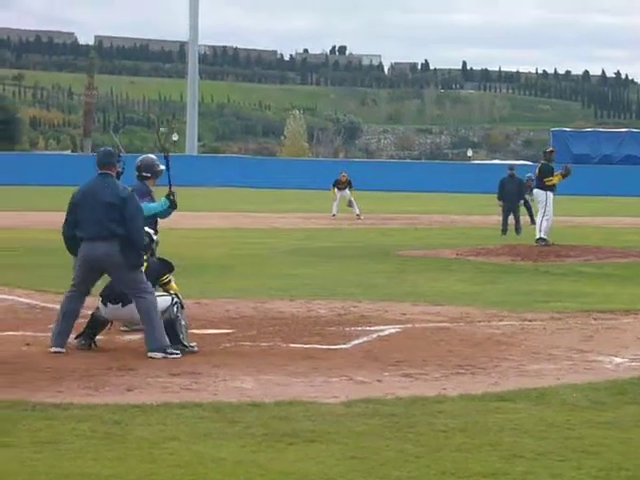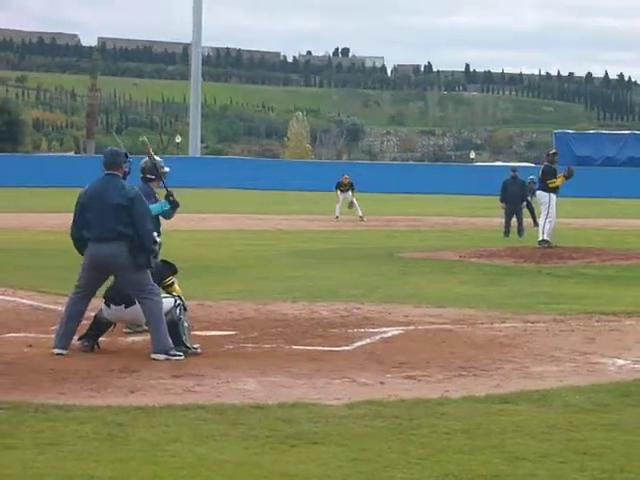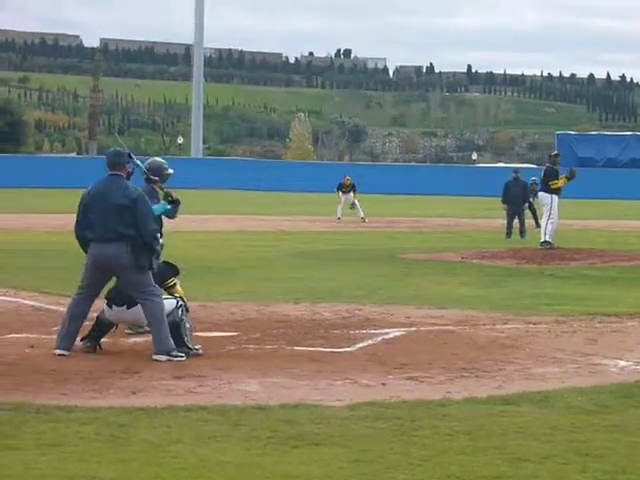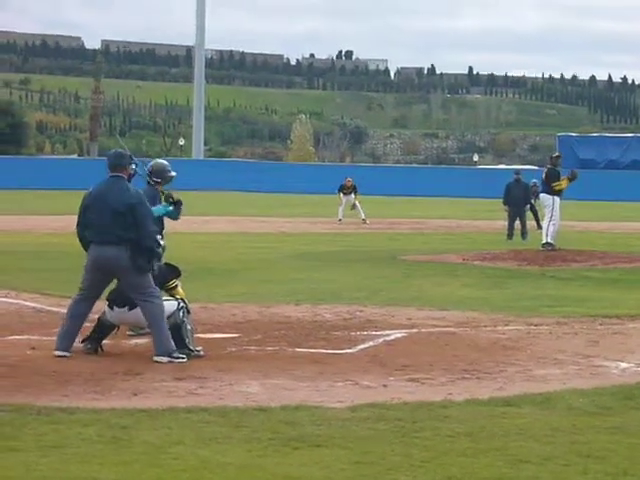
dt=0.1s
person 1, frame 1
left shoulder: (81, 192)
right shoulder: (123, 192)
left elbow: (68, 228)
right elbow: (136, 227)
left wrist: (76, 252)
right wrist: (138, 253)
left hip: (87, 250)
right hip: (116, 250)
left knee: (75, 293)
right knee: (144, 294)
left ankle: (58, 342)
right ankle: (158, 346)
person 1, frame 2
left shoulder: (87, 192)
right shoulder: (130, 192)
left elbow: (76, 229)
right elbow: (144, 227)
left wrist: (85, 251)
right wrist: (149, 252)
left hip: (95, 250)
right hip: (123, 251)
left knee: (80, 295)
right knee: (150, 295)
left ankle: (61, 344)
right ankle: (162, 348)
person 1, frame 3
left shoulder: (91, 192)
right shoulder: (133, 193)
left elbow: (79, 228)
right elbow: (148, 228)
left wrist: (91, 249)
right wrist: (153, 250)
left hip: (97, 251)
right hip: (125, 252)
left knee: (82, 296)
right knee: (151, 296)
left ankle: (63, 344)
right ankle: (163, 349)
person 1, frame 4
left shoulder: (92, 193)
right shoulder: (133, 195)
left elbow: (81, 229)
right elbow: (147, 231)
right wrist: (154, 253)
left hip: (97, 253)
right hip: (126, 254)
left knee: (83, 298)
right knee: (151, 298)
left ankle: (63, 346)
right ankle: (164, 351)
person 2, frame 1
left shoulder: (147, 190)
right shoulder: (139, 189)
left elbow: (160, 214)
right elbow: (143, 210)
left wrist: (170, 207)
right wrist: (164, 202)
right ankle: (130, 320)
person 2, frame 2
left shoulder: (151, 192)
right shoulder: (144, 190)
left elbow: (165, 214)
left wrist: (172, 207)
right wrist: (165, 203)
right ankle: (133, 321)
person 2, frame 3
left shoulder: (155, 193)
right shoulder: (146, 191)
left elbow: (170, 215)
left wrist: (174, 205)
right wrist: (164, 204)
right ankle: (135, 323)
person 2, frame 4
left shoulder: (157, 194)
right shoulder: (148, 193)
left elbow: (174, 216)
left wrist: (177, 206)
right wrist: (165, 206)
right ankle: (136, 324)
person 3, frame 1
right shoulder: (155, 263)
right elbow: (173, 291)
left hip: (109, 308)
right hip: (135, 307)
right knee: (173, 301)
left ankle: (85, 339)
right ankle: (179, 344)
person 3, frame 2
right shoulder: (159, 266)
right elbow: (176, 293)
left hip: (112, 310)
right hip: (137, 310)
right knee: (176, 302)
left ankle: (88, 341)
right ankle: (182, 347)
person 3, frame 3
right shoulder: (161, 267)
right elbow: (178, 294)
left hip: (114, 312)
right hip: (139, 311)
right knee: (178, 303)
left ankle: (90, 341)
right ankle: (184, 347)
person 3, frame 4
right shoulder: (162, 269)
right elbow: (179, 296)
left hip: (115, 314)
right hip: (141, 312)
right knee: (179, 305)
left ankle: (91, 342)
right ankle: (185, 349)
